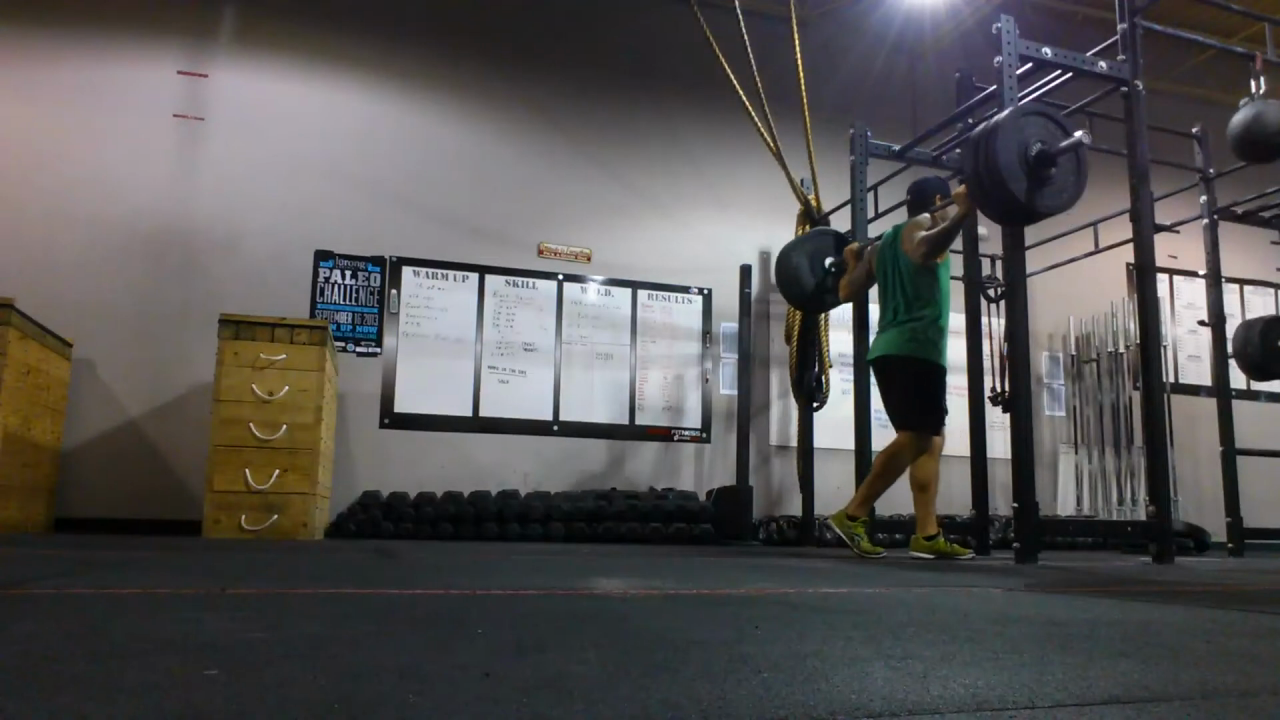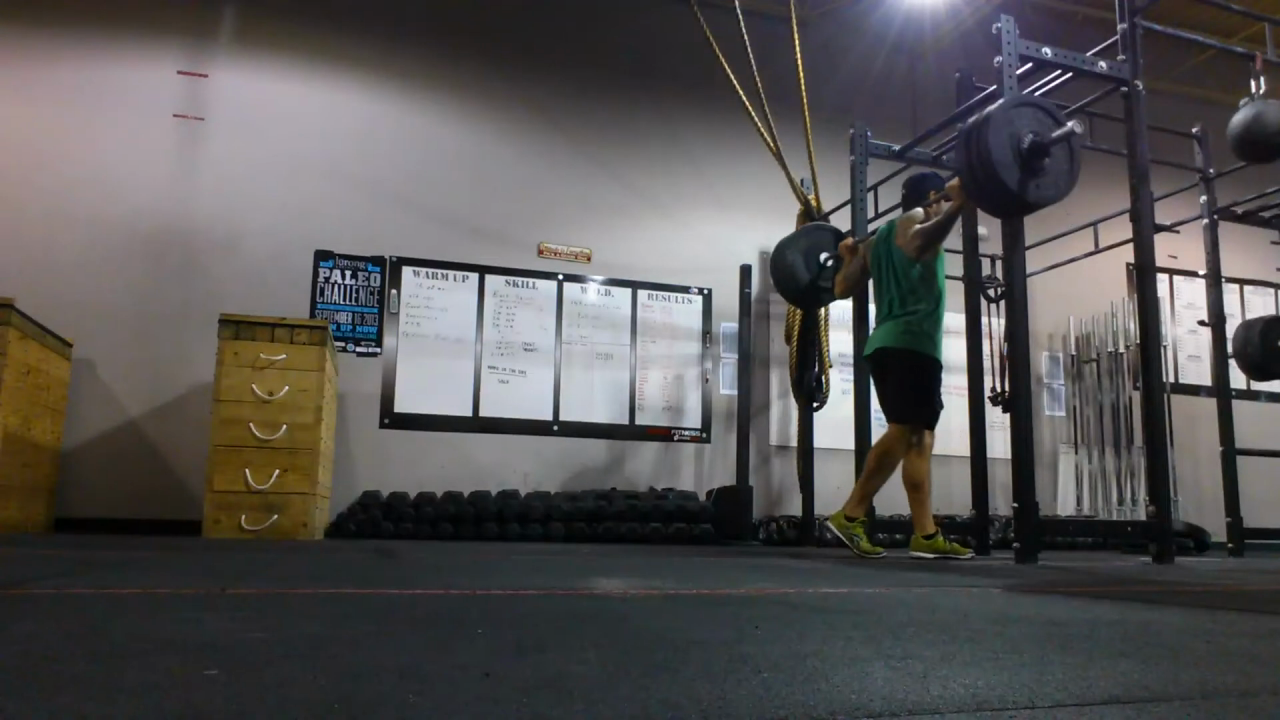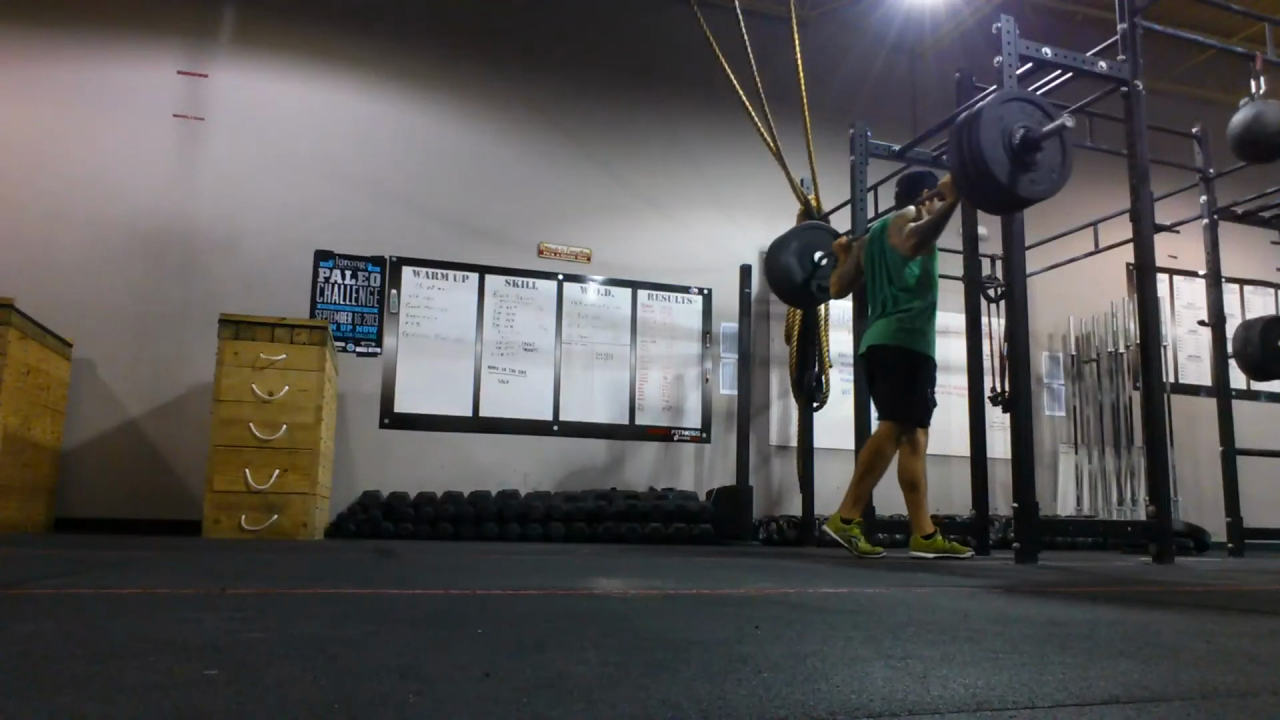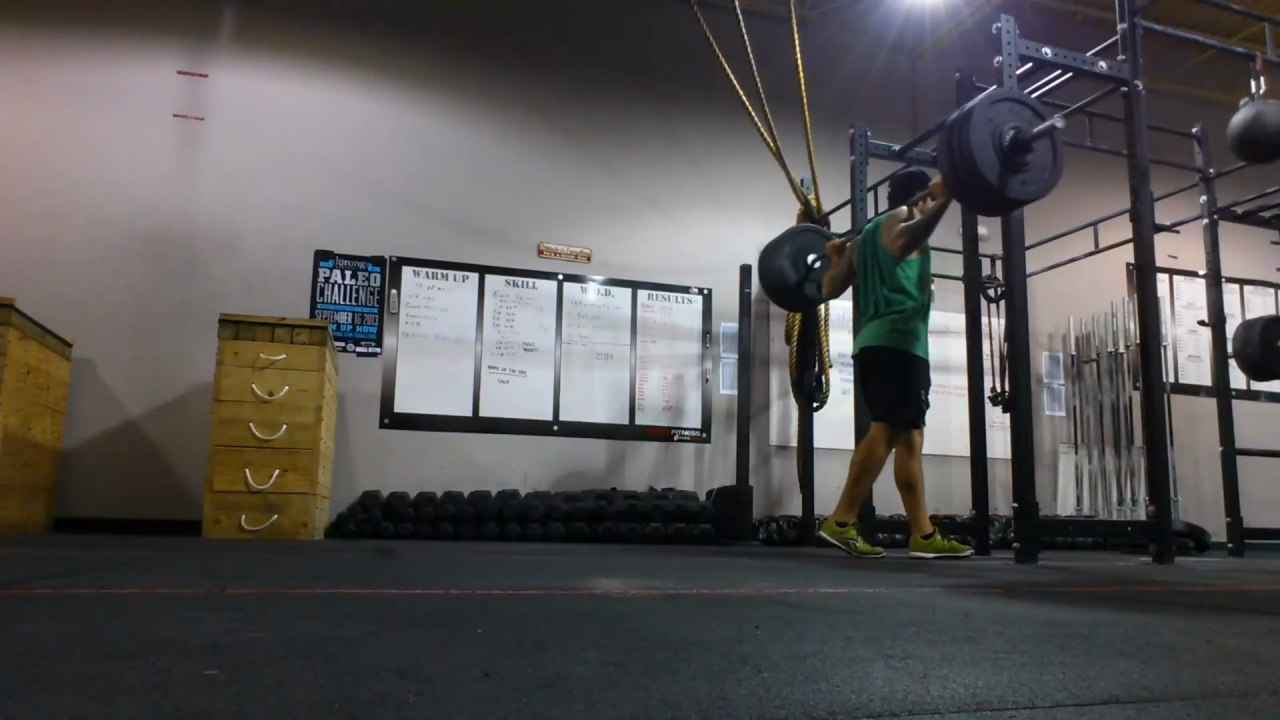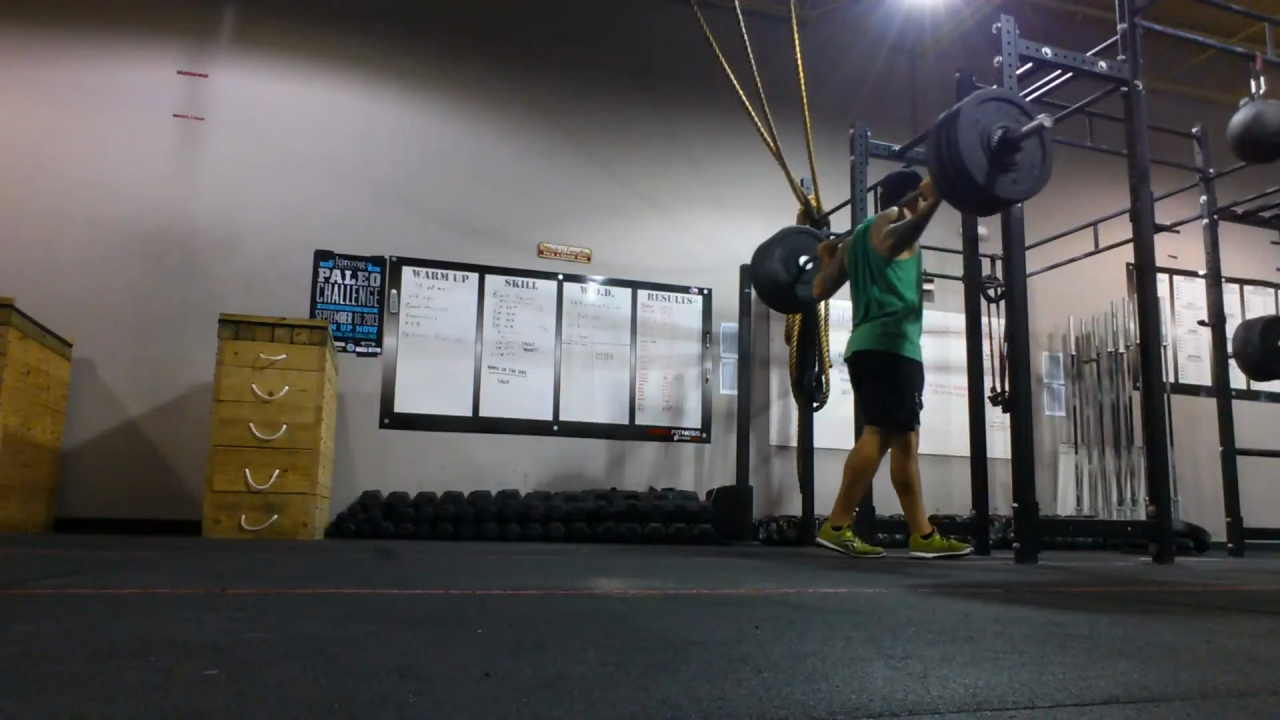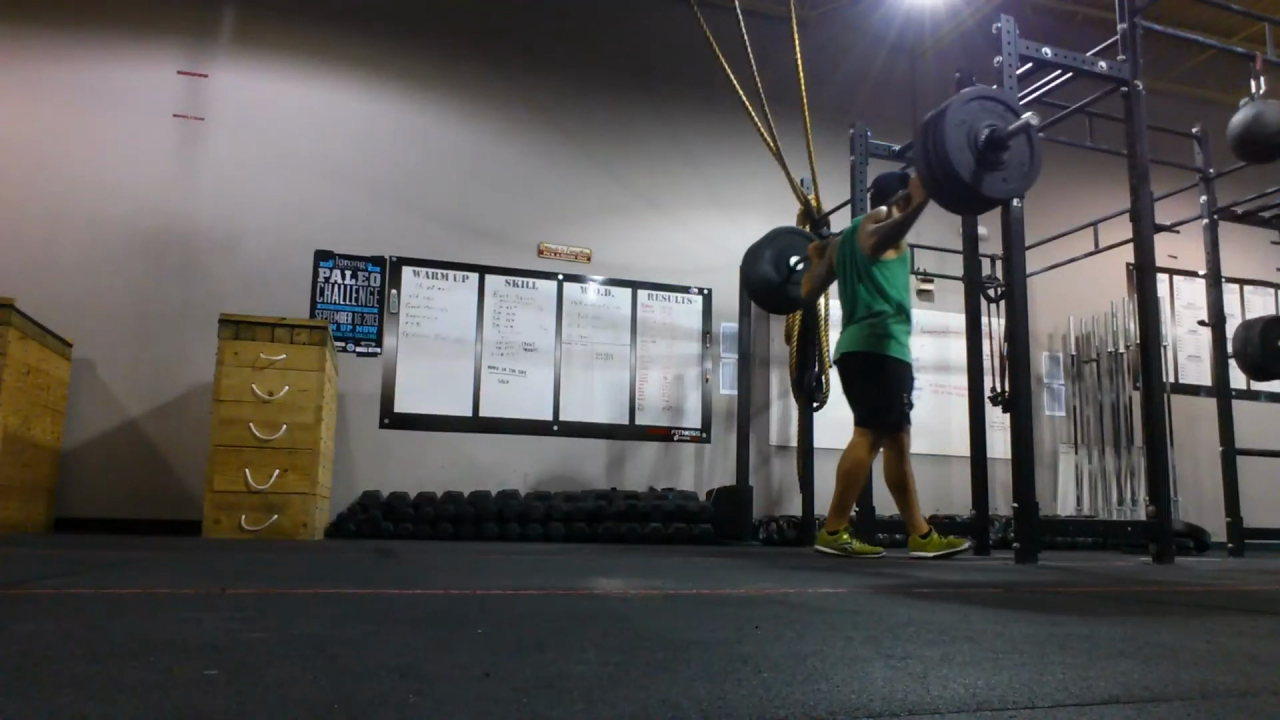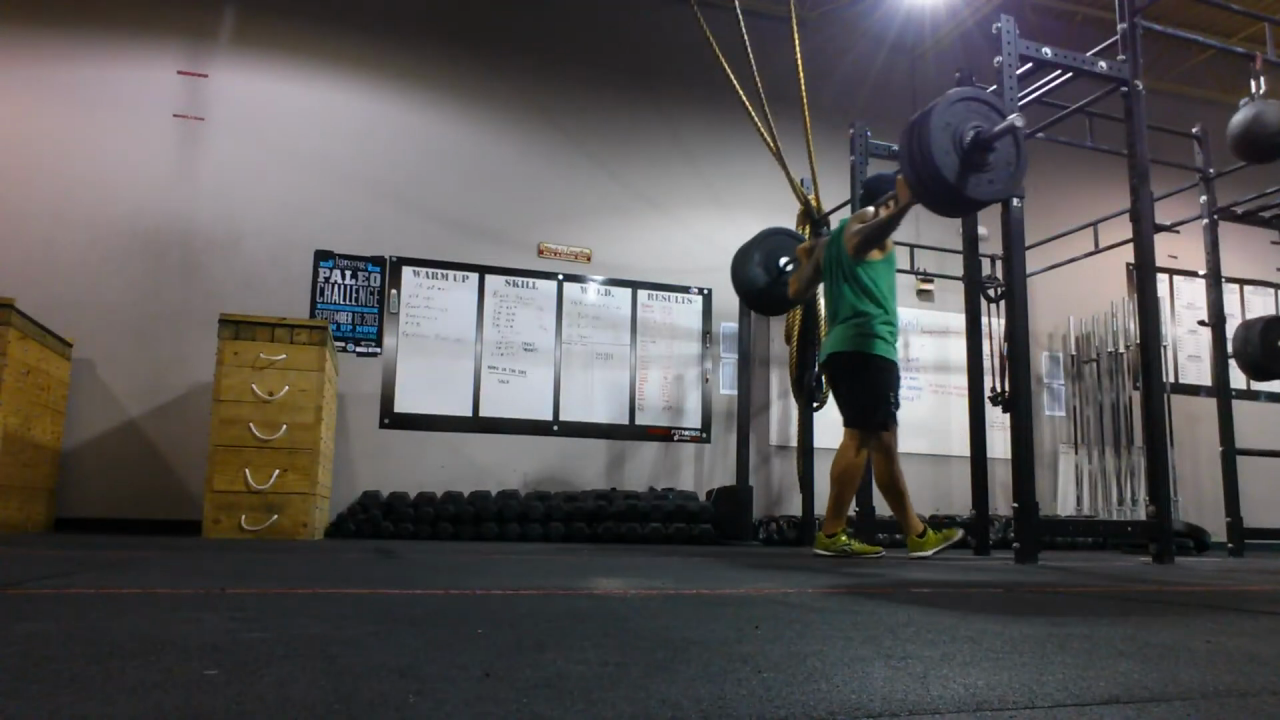
dt=0.1s
person 1, frame 1
left shoulder: (883, 243)
right shoulder: (924, 225)
left elbow: (847, 291)
right elbow: (925, 250)
left wrist: (855, 261)
right wrist: (963, 211)
left hip: (890, 349)
right hip: (915, 349)
left knee: (929, 441)
right knee: (912, 438)
left ankle: (927, 535)
right ankle: (852, 516)
person 1, frame 2
left shoulder: (878, 238)
right shoulder: (916, 220)
left elbow: (843, 287)
right elbow: (919, 244)
left wrist: (850, 256)
right wrist: (958, 205)
left hip: (886, 345)
right hip: (911, 343)
left knee: (920, 438)
right knee: (904, 433)
left ankle: (926, 534)
right ankle: (850, 516)
person 1, frame 3
left shoulder: (871, 237)
right shoulder: (910, 217)
left elbow: (838, 287)
right elbow: (912, 242)
left wrist: (844, 256)
right wrist: (951, 202)
left hip: (879, 343)
right hip: (905, 340)
left knee: (914, 438)
right knee: (894, 430)
left ankle: (925, 535)
right ankle: (845, 520)
person 1, frame 4
left shoulder: (863, 239)
right shoulder: (902, 218)
left elbow: (831, 288)
right elbow: (902, 243)
left wrist: (837, 257)
right wrist: (943, 202)
left hip: (873, 344)
right hip: (898, 342)
left knee: (909, 438)
right knee: (886, 432)
left ankle: (924, 534)
right ankle: (841, 523)
person 1, frame 5
left shoulder: (854, 239)
right shoulder: (896, 218)
left elbow: (821, 289)
right elbow: (891, 243)
left wrist: (827, 258)
right wrist: (932, 203)
left hip: (866, 346)
right hip: (891, 343)
left knee: (904, 439)
right knee: (879, 435)
left ankle: (925, 535)
right ankle: (837, 527)
person 1, frame 6
left shoulder: (842, 239)
right shoulder: (882, 218)
left elbow: (810, 290)
right elbow: (875, 242)
left wrist: (816, 259)
right wrist: (919, 203)
left hip: (854, 347)
right hip: (879, 345)
left knee: (896, 440)
right knee: (870, 436)
left ankle: (921, 534)
right ankle: (833, 531)
person 1, frame 7
left shoulder: (827, 241)
right shoulder: (867, 219)
left elbow: (796, 291)
right elbow: (858, 242)
left wrist: (805, 261)
right wrist: (905, 204)
left hip: (838, 348)
right hip: (865, 345)
left knee: (881, 440)
right knee: (864, 437)
left ankle: (918, 533)
right ankle: (832, 533)
